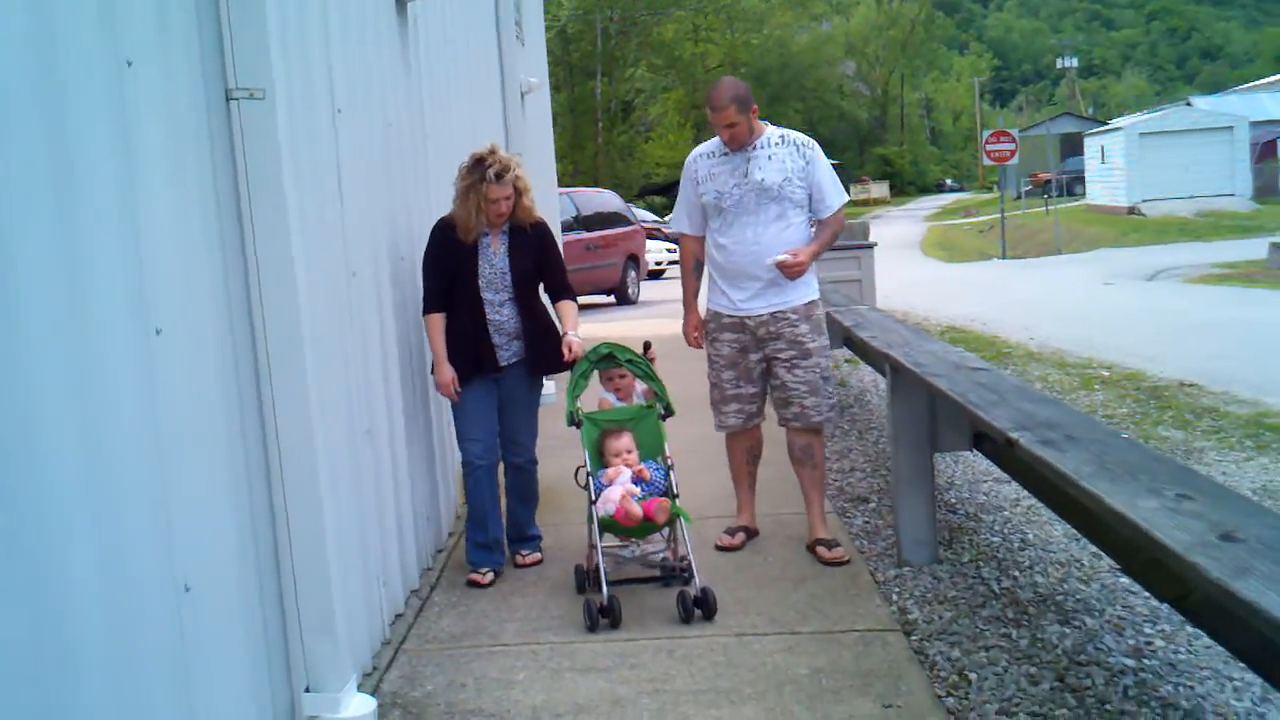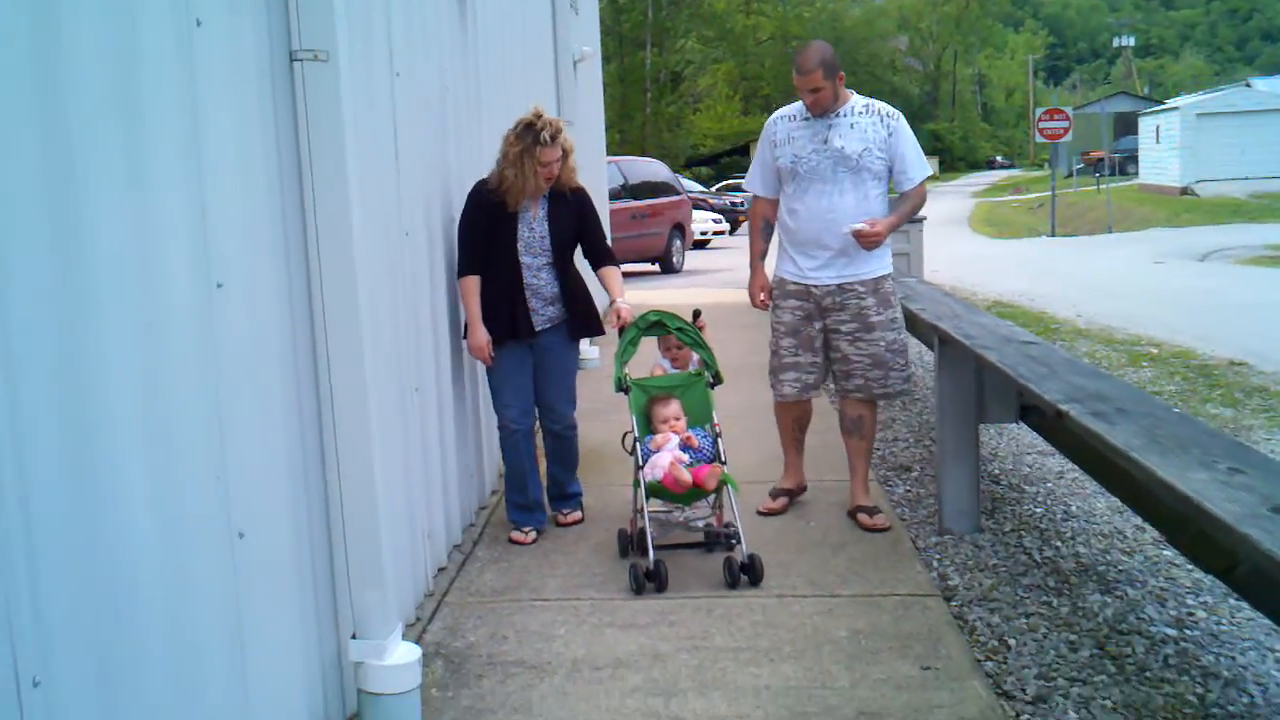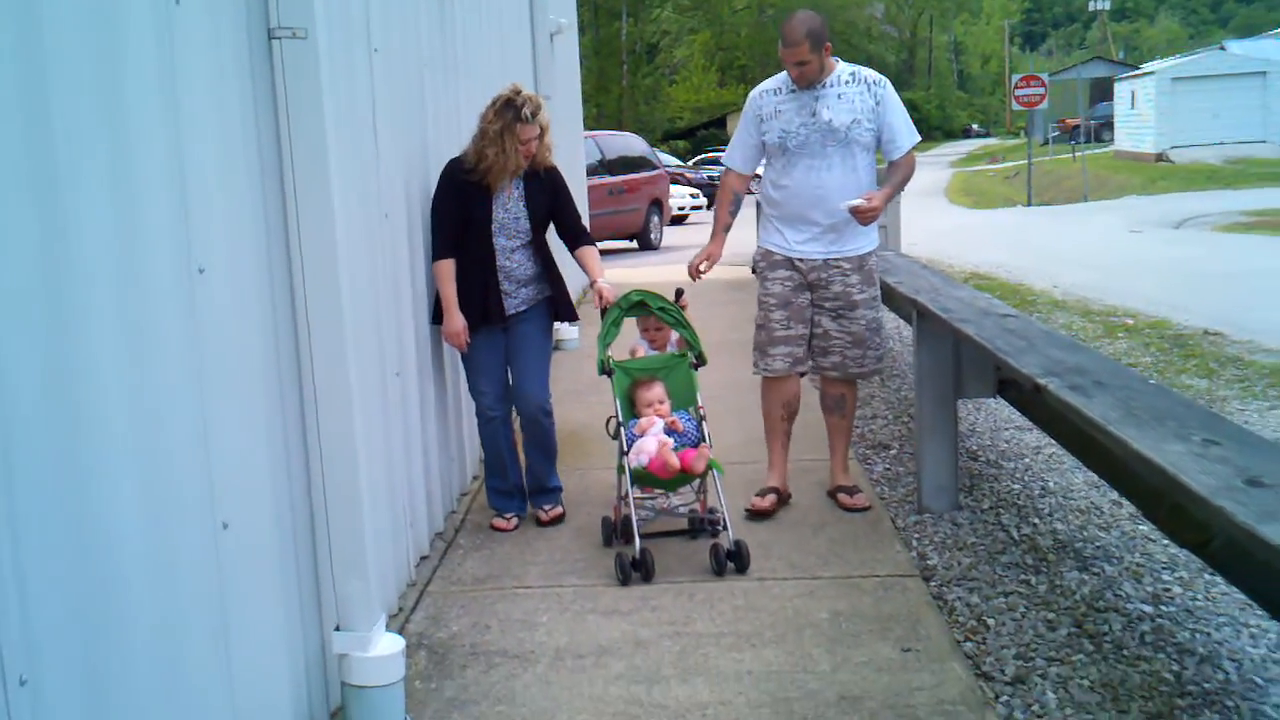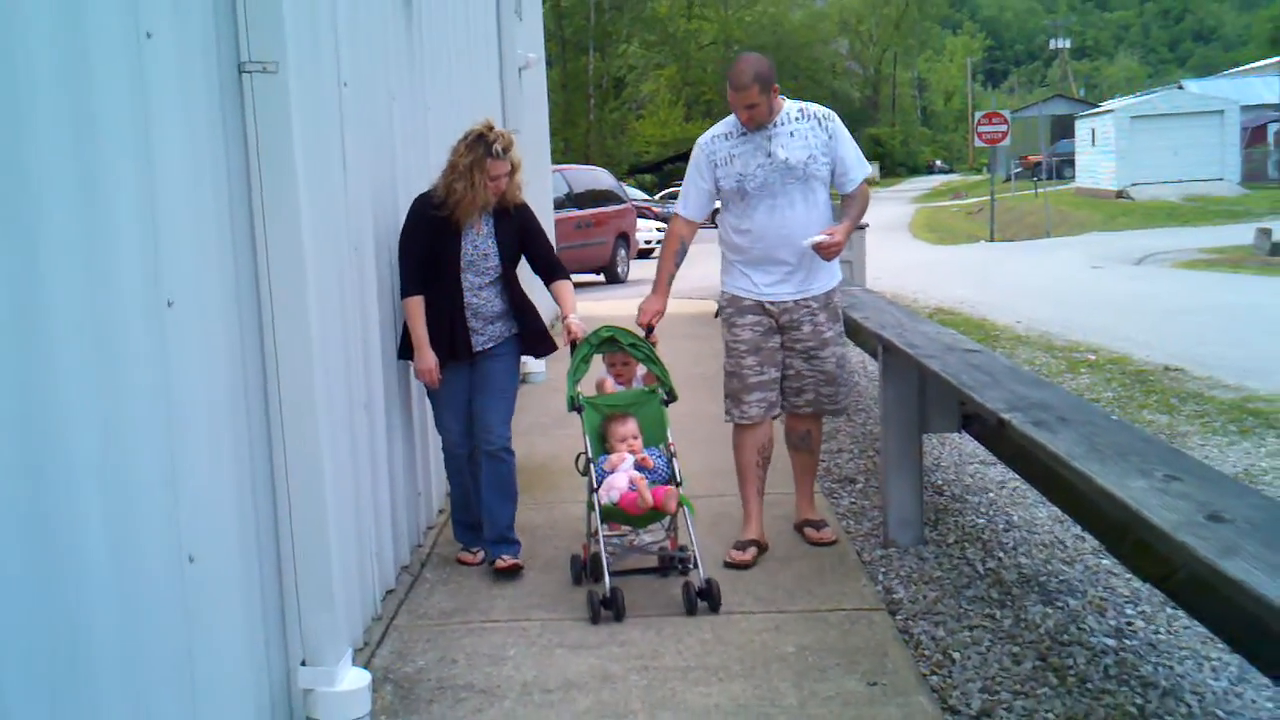
dt=0.3s
person 1, frame 1
left shoulder: (801, 150)
right shoulder: (699, 163)
left elbow: (833, 216)
right elbow: (692, 241)
left wrist: (810, 251)
right wrist: (690, 308)
left hip: (793, 308)
right hip: (727, 313)
left knee: (804, 419)
right knee: (737, 419)
left ankle: (819, 527)
right ankle: (745, 517)
person 1, frame 2
left shoulder: (885, 120)
right shoulder: (779, 125)
left elbow: (915, 190)
right elbow: (764, 203)
left wrist: (889, 223)
right wrist: (757, 268)
left hip: (863, 280)
right hip: (794, 280)
left knee: (860, 388)
right knee: (789, 386)
left ankle: (860, 494)
right ankle: (792, 475)
person 1, frame 3
left shoulder: (872, 88)
right shoulder: (763, 98)
left elbow: (904, 156)
right elbow: (738, 173)
left wrist: (884, 194)
right wrist: (717, 239)
left hip: (850, 254)
right hip: (782, 254)
left knee: (841, 368)
right knee: (779, 366)
left ankle: (840, 474)
right ankle: (776, 478)
person 1, frame 4
left shoulder: (821, 123)
right shoulder: (713, 144)
left elbow: (857, 189)
right elbow: (685, 220)
left wrist: (844, 228)
right wrist: (659, 291)
left hip: (814, 293)
right hip: (747, 297)
left knee: (806, 407)
right knee: (751, 410)
left ankle: (805, 508)
right ankle: (752, 528)
person 2, frame 1
left shoulder: (534, 231)
right shoulder: (448, 234)
left elbow: (559, 287)
right elbow: (434, 302)
left wrist: (570, 331)
right wrist: (442, 361)
left hip: (522, 359)
right hip: (470, 363)
left knee: (521, 453)
right knee: (478, 457)
left ankle: (525, 539)
right ankle: (484, 556)
person 2, frame 2
left shoulder: (572, 197)
right shoulder: (486, 198)
left elbow: (600, 253)
right elbow: (470, 265)
left wrist: (617, 298)
right wrist: (475, 325)
left hip: (558, 324)
right hip: (505, 327)
left knee: (559, 418)
right knee: (515, 423)
left ankle: (566, 497)
right ankle: (525, 514)
person 2, frame 3
left shoulder: (545, 176)
right shoulder: (459, 176)
left elbow: (575, 233)
right elbow: (443, 249)
left wrist: (597, 279)
right wrist: (451, 311)
left hip: (531, 306)
right hip: (477, 310)
left knee: (534, 403)
right knee: (491, 409)
left ankle: (546, 494)
right ankle: (506, 501)
person 2, frame 4
left shoulder: (515, 212)
right shoulder: (428, 212)
left elbow: (550, 267)
right elbow: (412, 285)
left wrist: (570, 315)
right wrist: (422, 348)
left hip: (499, 342)
right hip: (445, 346)
left knee: (494, 441)
right knee: (458, 445)
left ankle: (502, 543)
right ankle: (471, 536)
